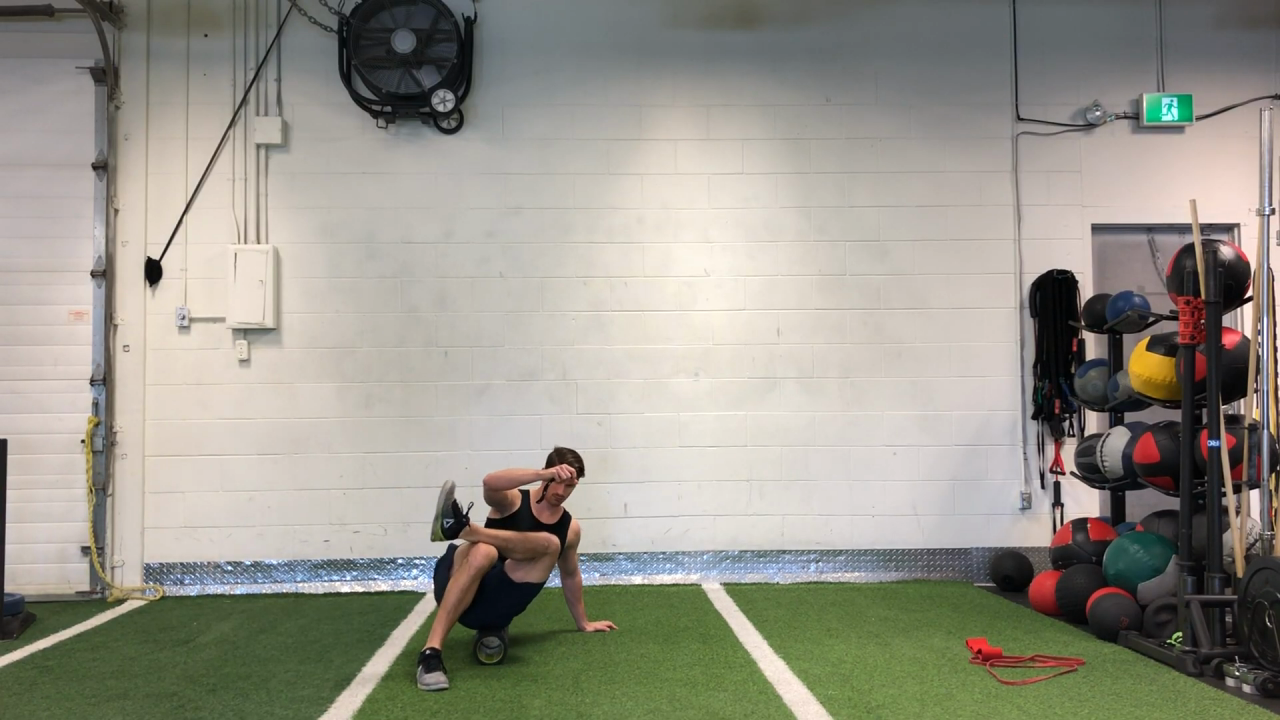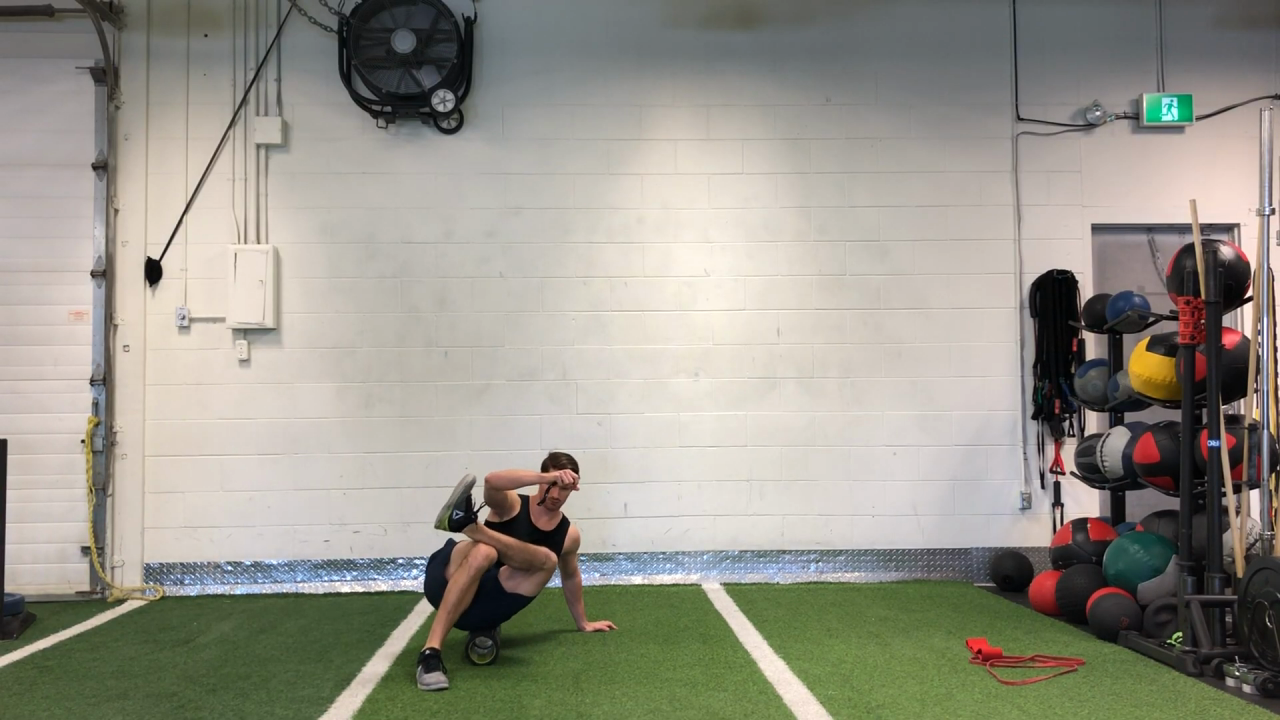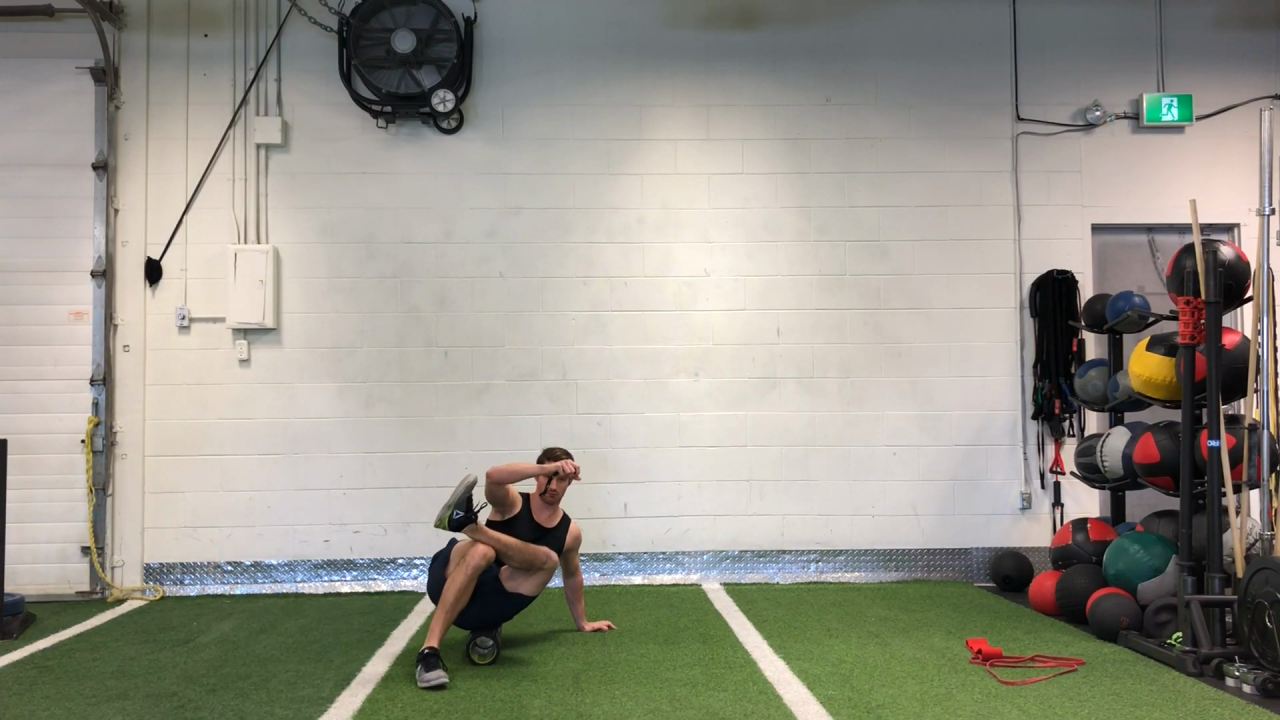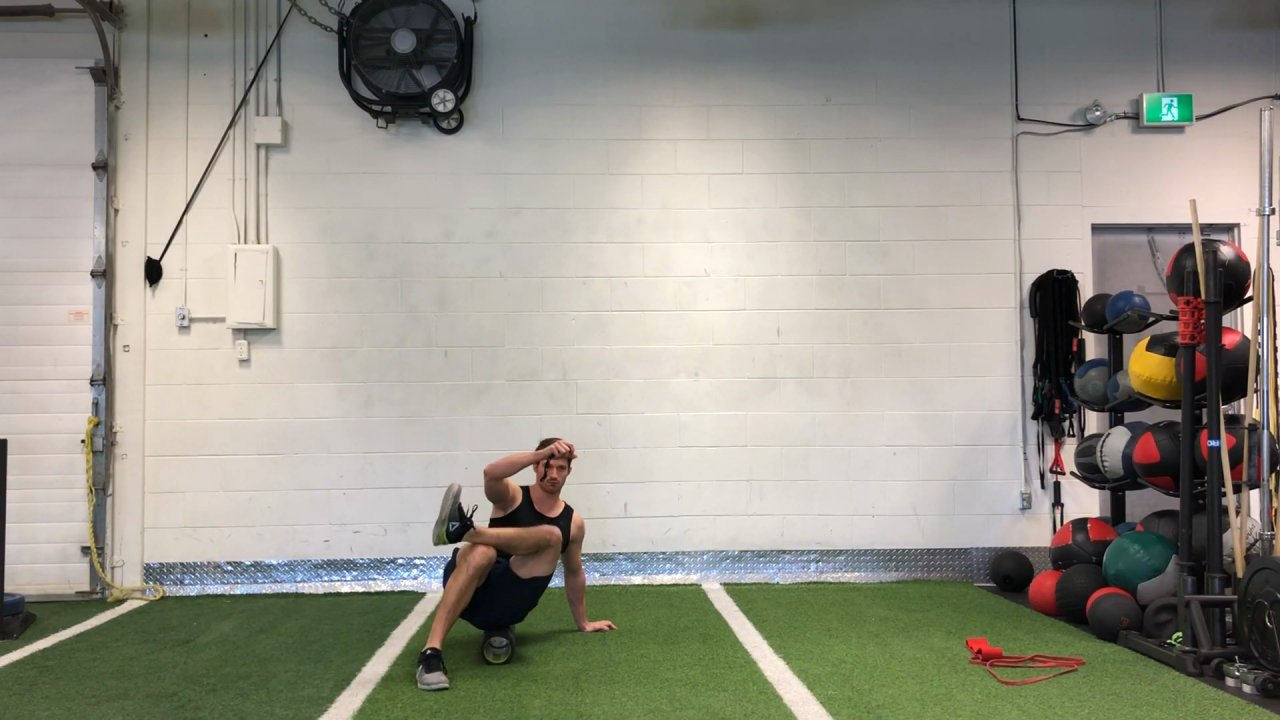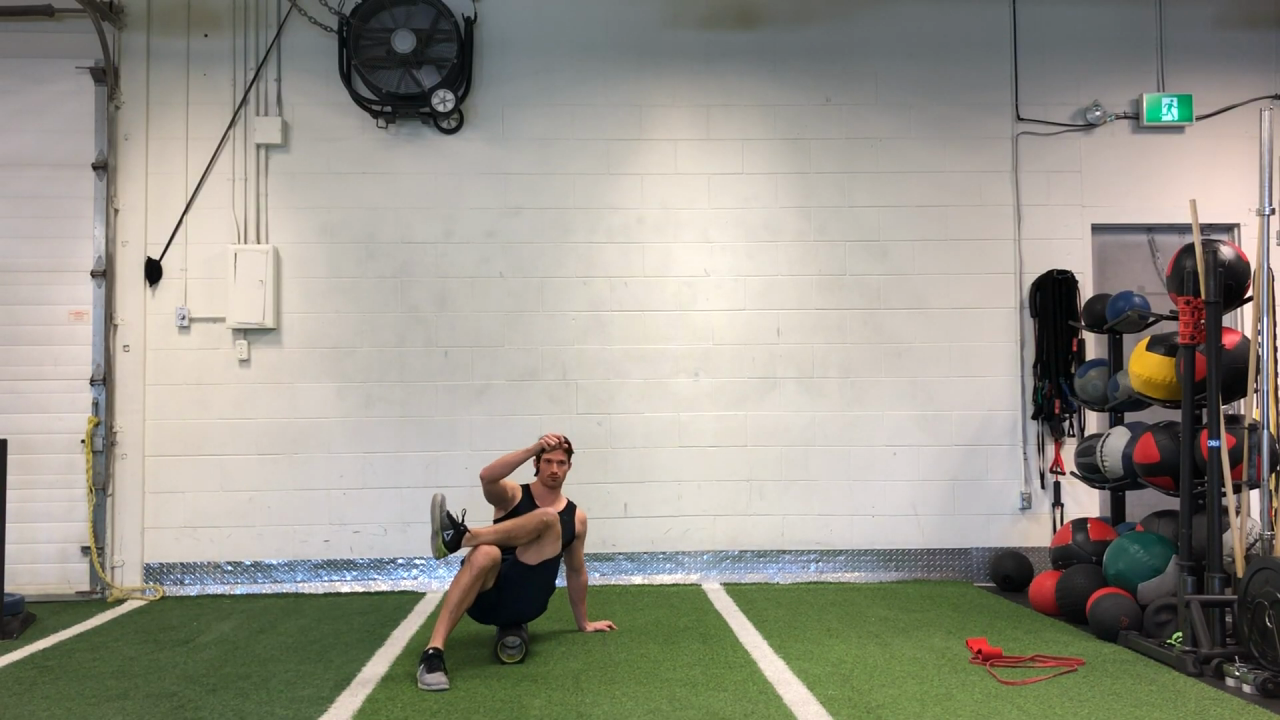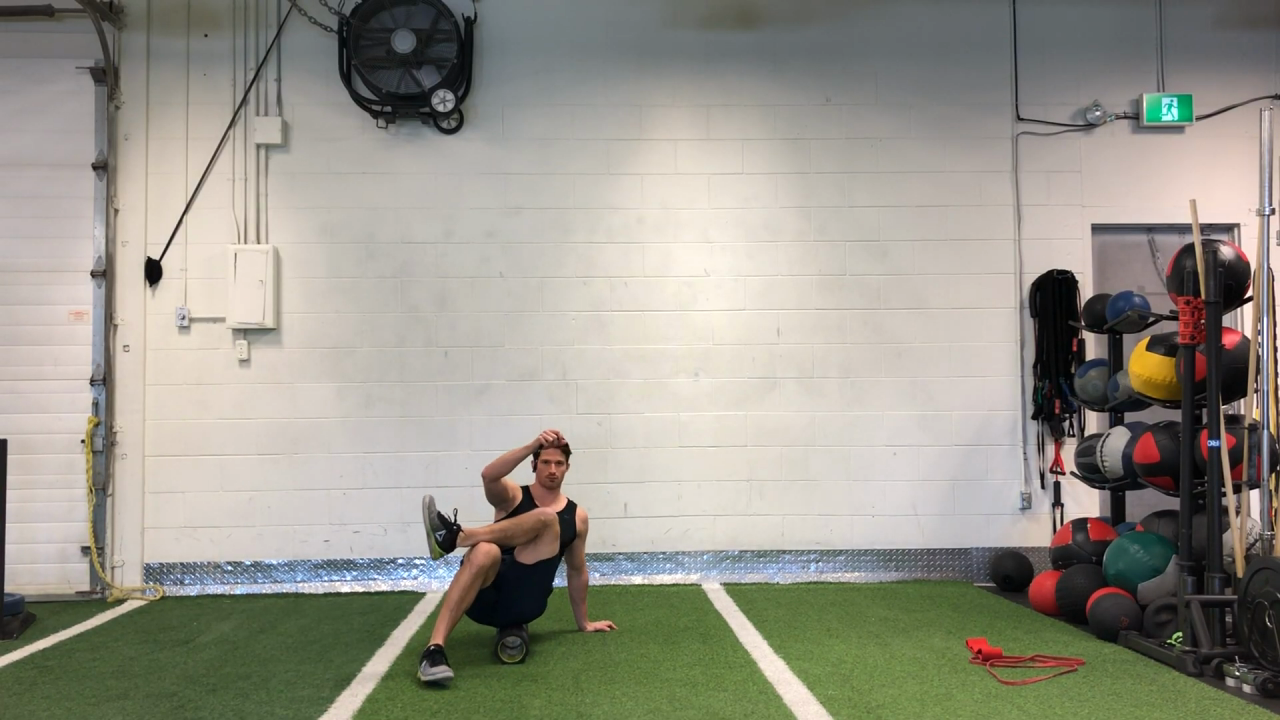
dt=0.2s
person 1, frame 1
left shoulder: (570, 529)
right shoulder: (512, 501)
left elbow: (570, 576)
right elbow: (490, 482)
left wrist: (583, 622)
right wrist: (545, 475)
left hip: (492, 611)
right hip: (455, 582)
left knee: (551, 545)
right knee: (483, 551)
right ankle: (431, 652)
person 1, frame 2
left shoulder: (569, 534)
right shoulder: (511, 505)
left elbow: (571, 577)
right elbow: (492, 481)
left wrist: (583, 622)
right wrist: (548, 477)
left hip: (482, 611)
right hip: (447, 581)
left knee: (548, 560)
right knee: (483, 552)
right ankle: (430, 653)
person 1, frame 3
left shoulder: (570, 531)
right shoulder: (511, 503)
left elbow: (572, 575)
right elbow: (493, 476)
left wrist: (582, 622)
right wrist: (548, 467)
left hip: (486, 611)
right hip: (450, 580)
left knee: (549, 559)
right knee: (480, 552)
right ankle: (429, 651)
person 1, frame 4
left shoulder: (573, 522)
right shoulder: (512, 497)
left elbow: (574, 573)
right elbow: (491, 474)
left wrist: (583, 622)
right wrist: (543, 452)
left hip: (506, 607)
right hip: (475, 593)
left knee: (551, 535)
right knee: (481, 552)
right ankle: (431, 652)
person 1, frame 5
left shoulder: (576, 517)
right shoulder: (512, 495)
left elbow: (576, 572)
right elbow: (487, 477)
left wrist: (584, 622)
right wrist: (535, 448)
left hip: (526, 602)
right hip: (487, 595)
left knee: (548, 518)
right knee: (486, 553)
right ankle: (433, 653)
person 1, frame 6
left shoulder: (577, 517)
right shoulder: (512, 496)
left elbow: (577, 571)
right elbow: (489, 476)
left wrist: (584, 622)
right wrist: (534, 444)
left hip: (524, 604)
right hip: (485, 593)
left knee: (547, 518)
right knee: (485, 552)
right ankle: (434, 650)
